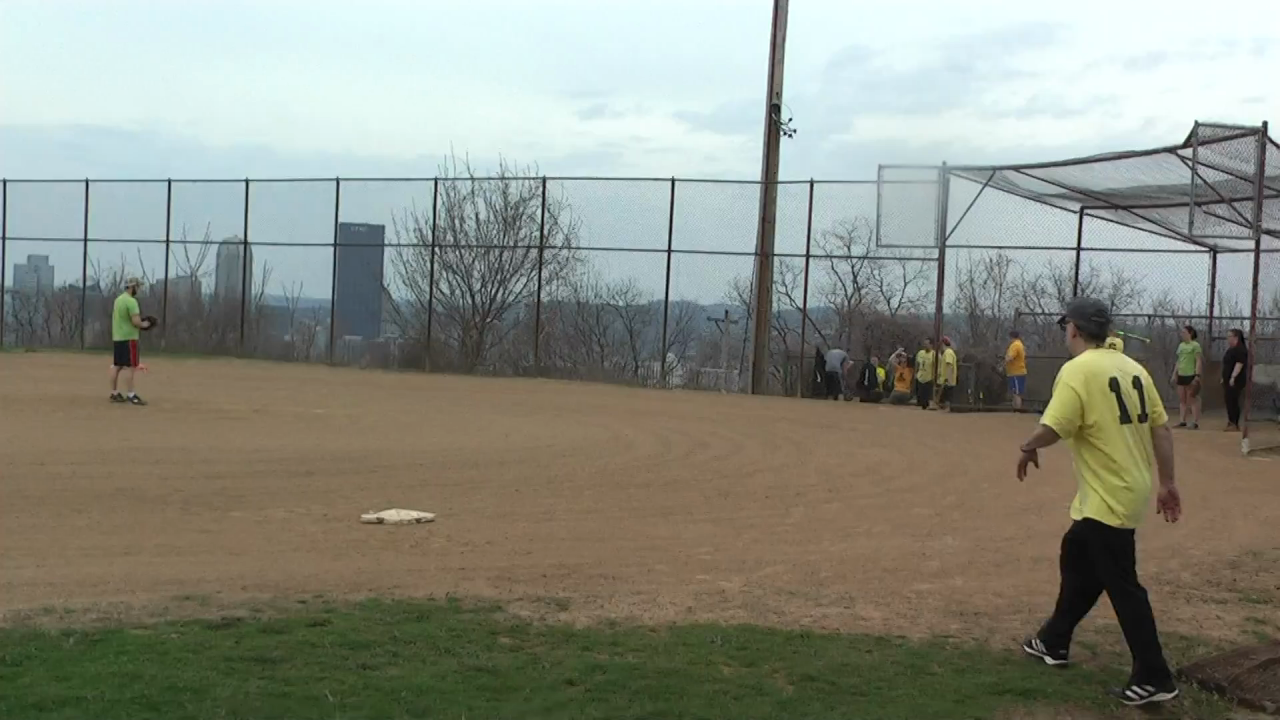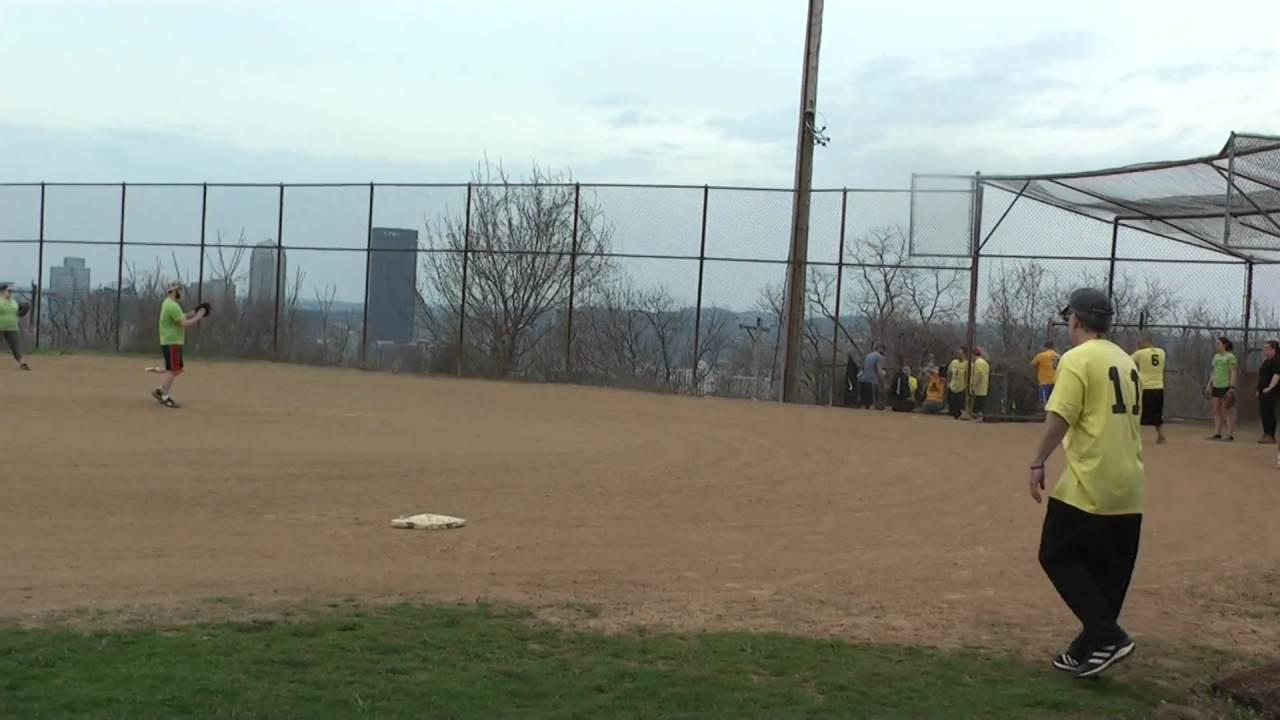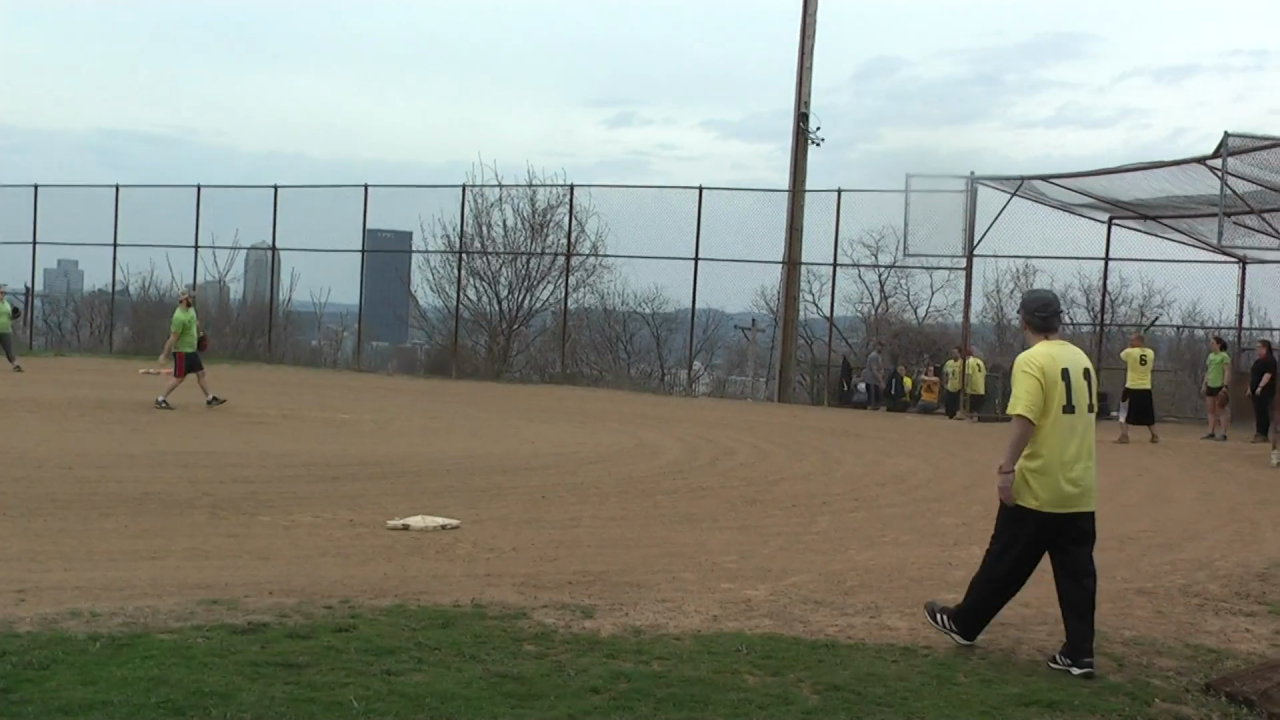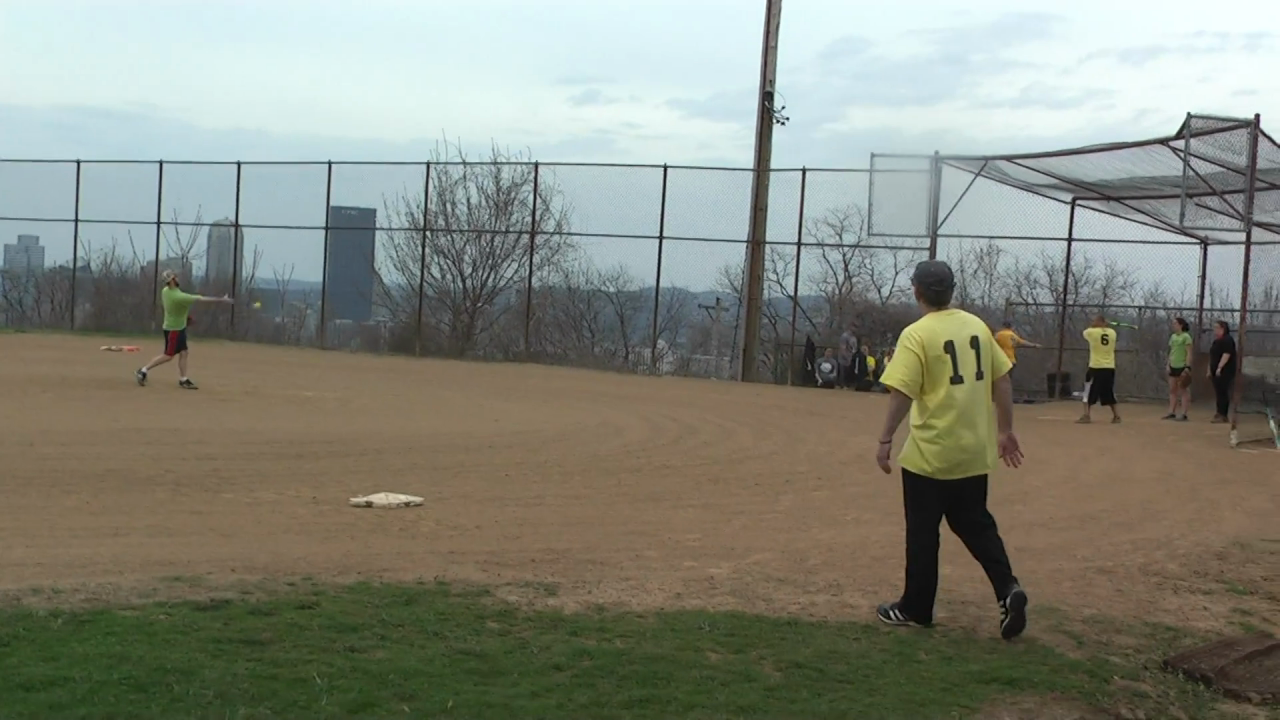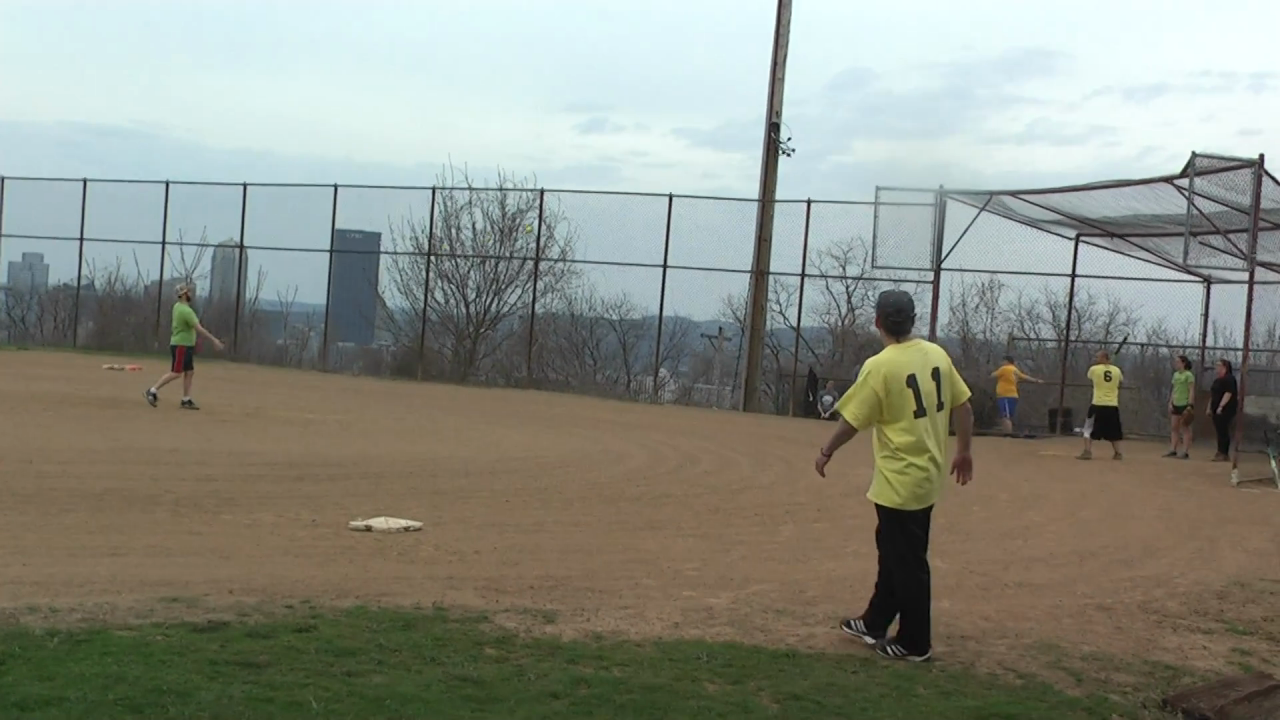
dt=0.4s
person 1, frame 1
left shoulder: (1076, 370)
right shoulder: (1132, 367)
left elbow: (1054, 428)
right elbow: (1160, 428)
left wrist: (1027, 447)
right wrist: (1166, 482)
left hip: (1106, 496)
right hip: (1133, 487)
left knee: (1122, 585)
right knee: (1077, 560)
left ankle: (1154, 676)
right ankle: (1054, 641)
person 1, frame 2
left shoulder: (1077, 358)
right shoulder: (1125, 360)
left elbow: (1060, 417)
left wrist: (1037, 465)
left hip: (1089, 485)
right hip: (1128, 487)
left knee: (1057, 558)
right knee: (1108, 573)
left ankle: (1107, 638)
right ankle: (1090, 652)
person 1, frame 3
left shoulder: (1031, 361)
right shoulder: (1080, 358)
left elbow: (1024, 420)
left wrist: (1006, 469)
left hip: (1037, 484)
right hip: (1078, 487)
left knee: (1004, 561)
right knee: (1076, 570)
left ankle: (964, 623)
right ankle: (1080, 653)
person 1, frame 4
left shoulder: (917, 334)
right shoulder: (977, 326)
left elbow: (902, 392)
right elbow: (1001, 382)
left wrist: (885, 439)
right wrist: (1005, 430)
left hip: (931, 453)
right hip: (975, 452)
left knee: (922, 533)
right knee: (978, 527)
left ankle: (916, 609)
right ankle: (1008, 589)
person 1, frame 5
left shoulder: (879, 366)
right shoulder: (937, 354)
left elbow: (853, 421)
right elbow: (961, 406)
left wrist: (826, 451)
right wrist: (963, 451)
left hip: (899, 480)
right hip: (929, 474)
left knee: (905, 561)
right knee: (894, 550)
left ankle: (914, 641)
right ankle: (875, 623)
